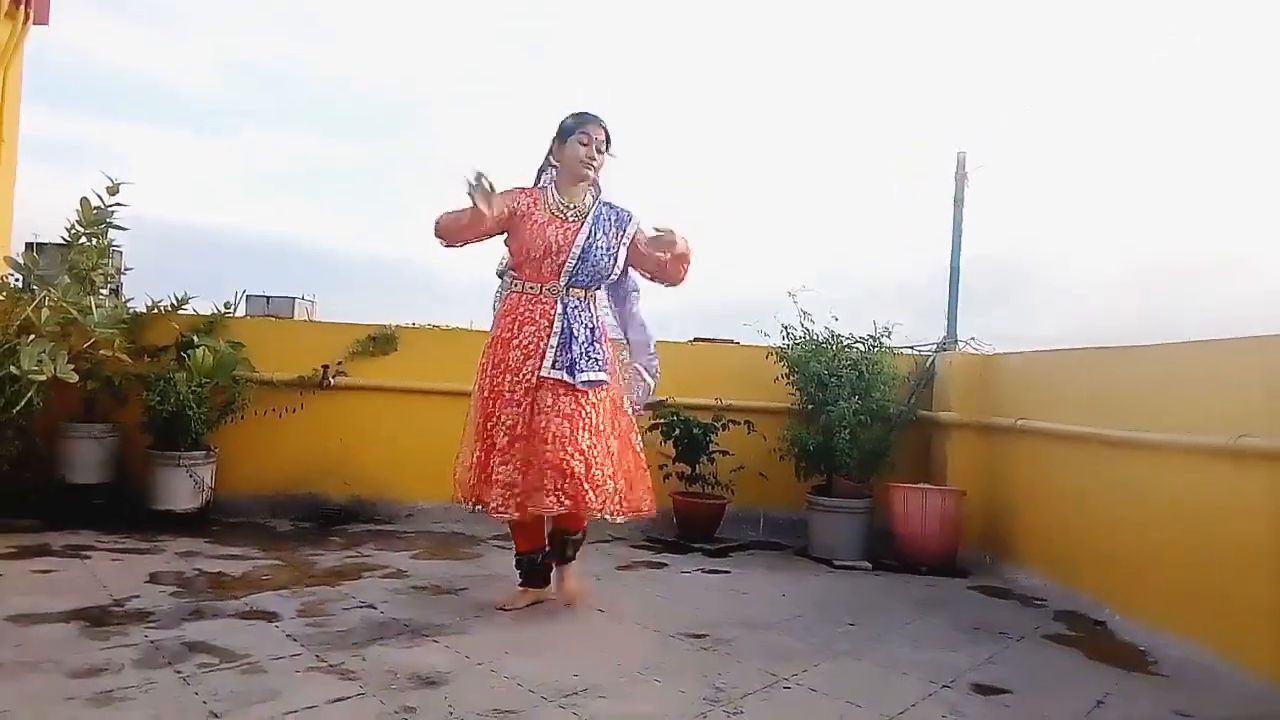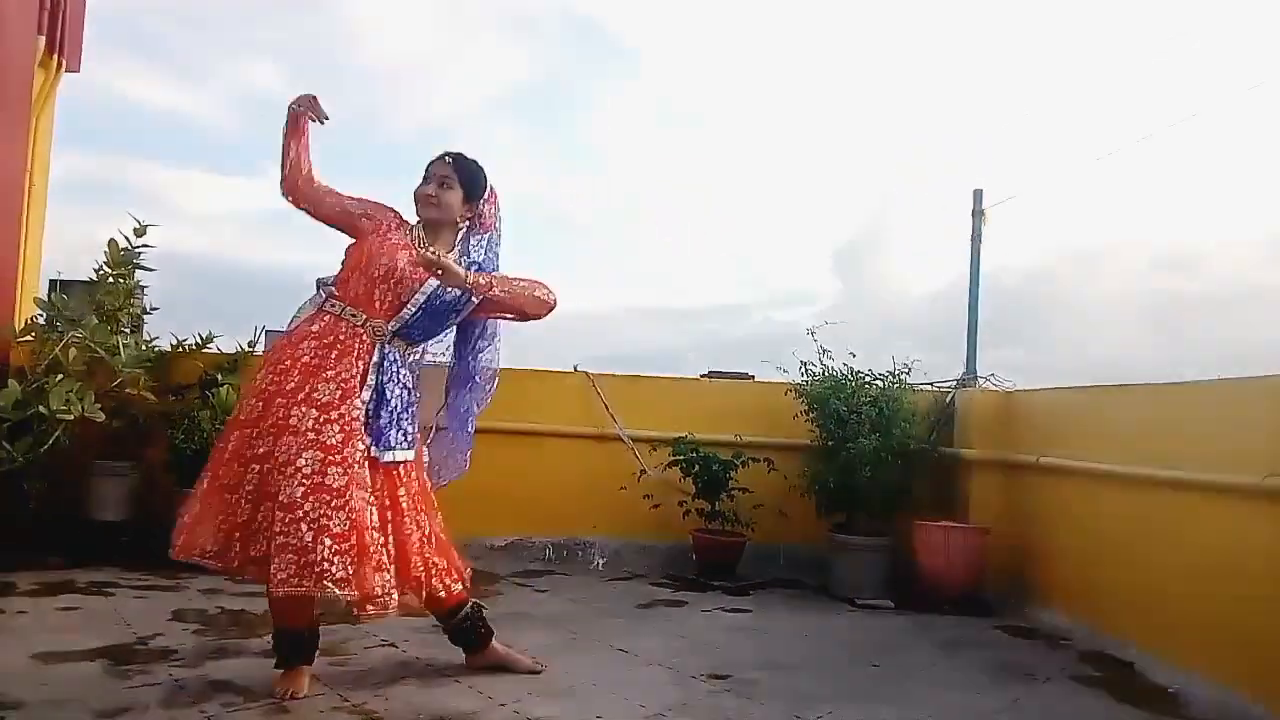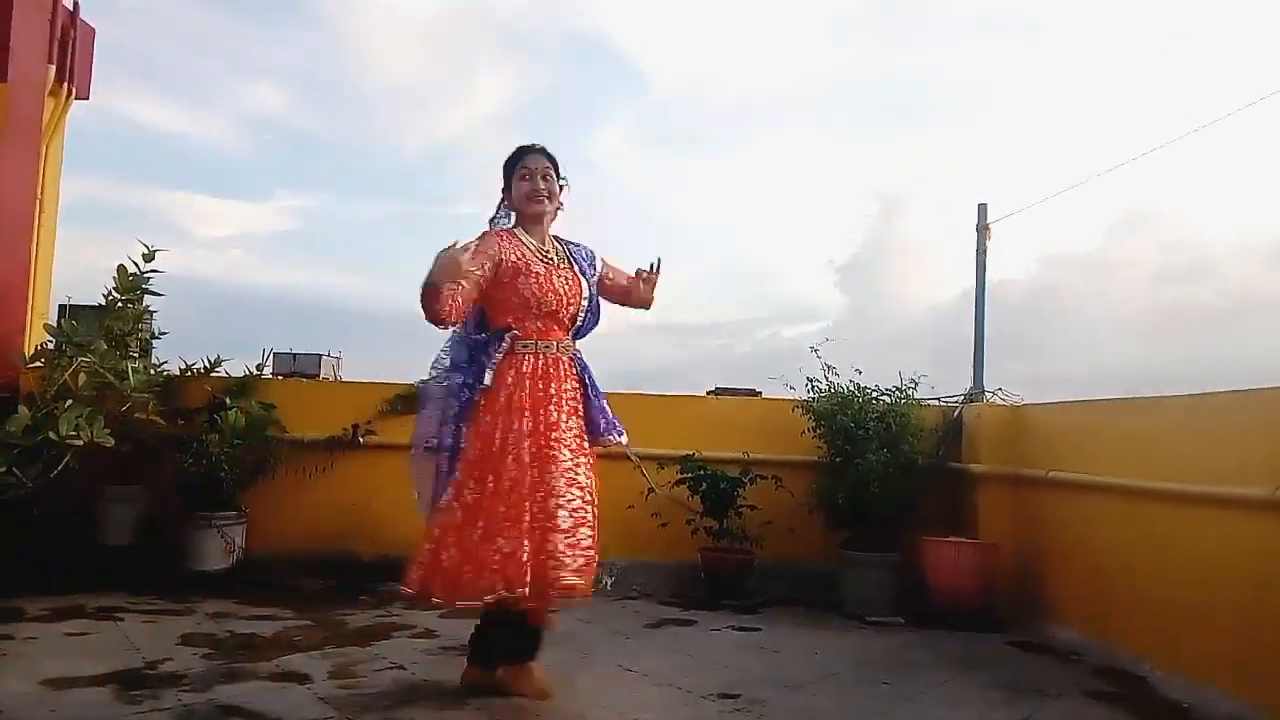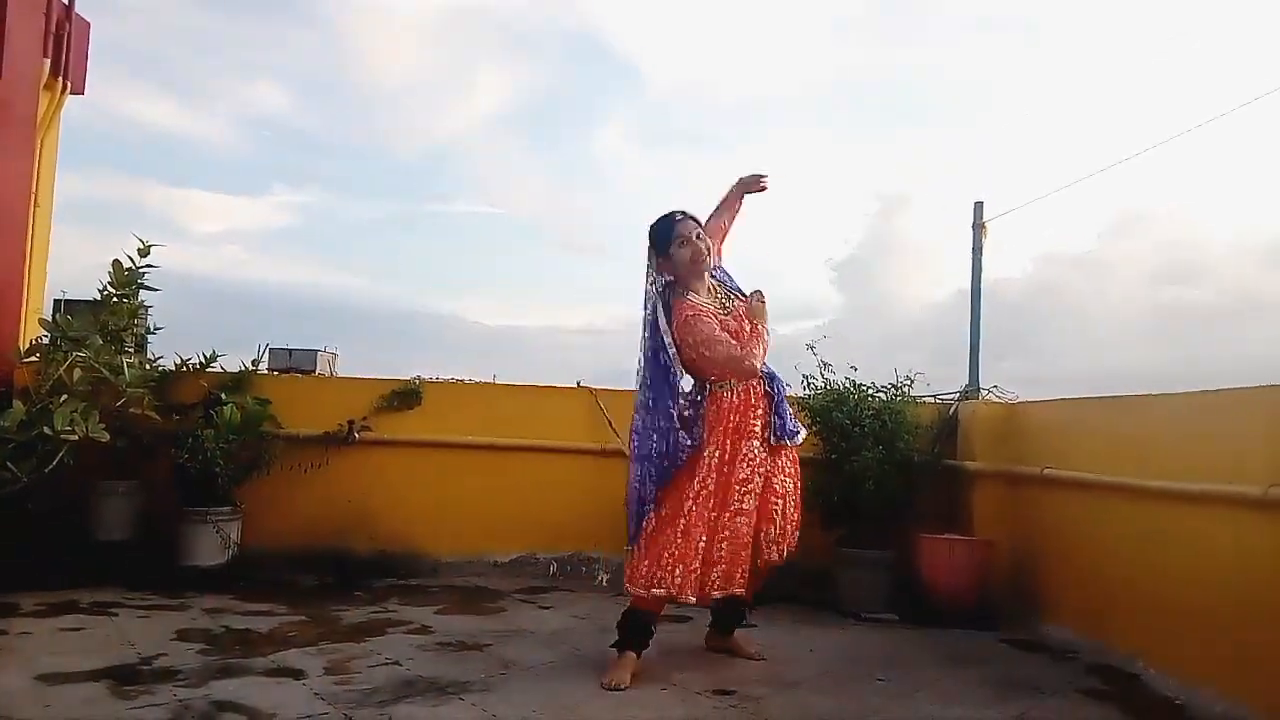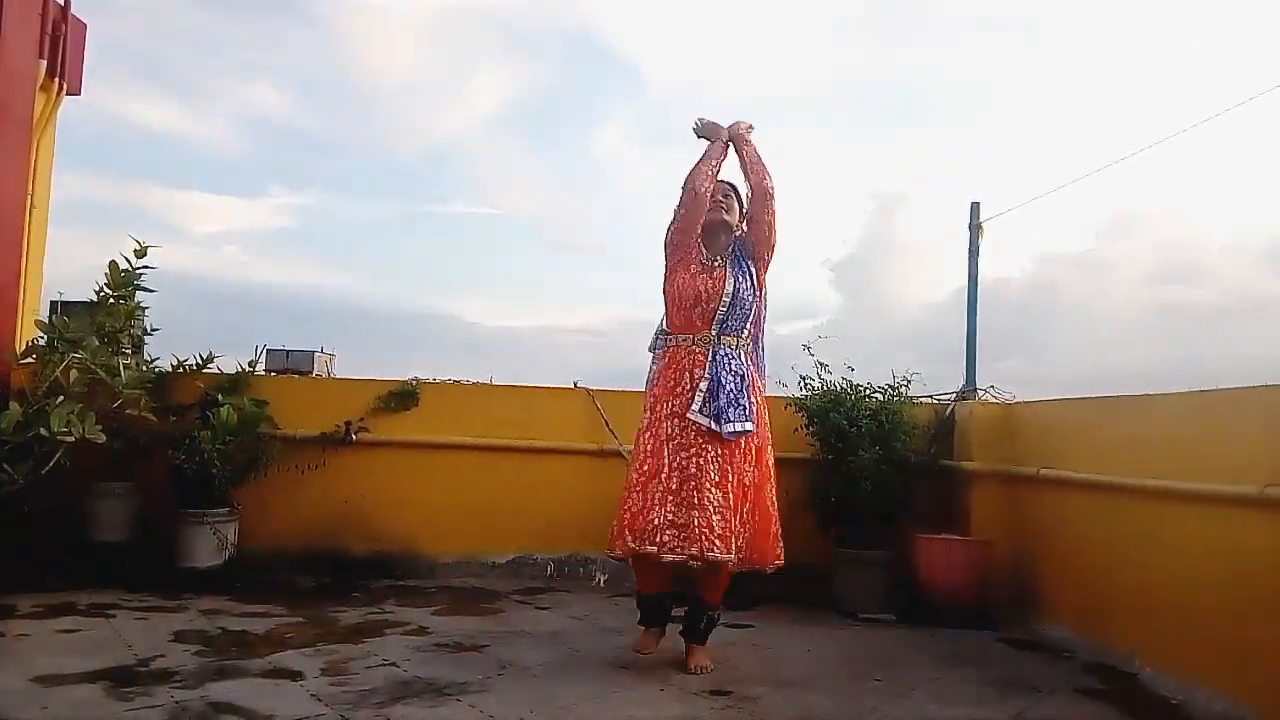
dt=1s
person 1, frame 1
left shoulder: (616, 220)
right shoulder: (520, 202)
left elbow: (671, 275)
right elbow: (448, 232)
left wrist: (677, 250)
right wrist: (477, 211)
left hip: (580, 347)
right hip: (518, 341)
left knee: (572, 456)
right knee: (515, 458)
left ankle: (563, 555)
right ankle: (535, 576)
person 1, frame 2
left shoulder: (474, 283)
right shoulder: (381, 224)
left elbow: (543, 300)
right elbow: (300, 189)
left wrist: (466, 280)
right wrist: (294, 126)
left hip: (378, 392)
right hip: (310, 371)
left knee: (404, 519)
right knee: (295, 513)
left ankle: (478, 643)
right ankle: (296, 657)
person 1, frame 3
left shoulder: (578, 258)
right shoulder: (496, 246)
left elbow: (635, 294)
right elbow: (443, 313)
left wrist: (650, 282)
right wrist: (438, 276)
left hip: (564, 397)
right hip: (515, 395)
left knee: (556, 529)
right knee: (537, 525)
left ankle: (489, 660)
right ankle: (519, 654)
person 1, frame 4
left shoulder: (709, 270)
right shoulder: (688, 315)
left elbow: (716, 224)
right elbow: (748, 362)
left wrist: (739, 190)
right wrist: (758, 317)
left hip: (759, 416)
right hip: (727, 420)
left knee: (755, 528)
right knee: (688, 530)
left ankle: (723, 630)
right ankle: (629, 647)
person 1, frame 5
left shoulder: (753, 257)
right shoulder: (680, 252)
left elbow: (764, 192)
right elbow: (694, 185)
left wrist: (736, 135)
right wrist: (723, 139)
left hip: (733, 392)
right hip: (676, 387)
left knee: (721, 517)
right knee: (654, 509)
left ankle: (698, 634)
right ankle: (653, 619)
